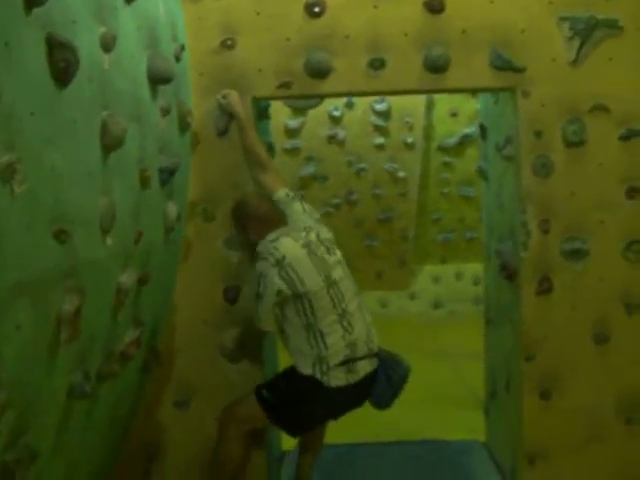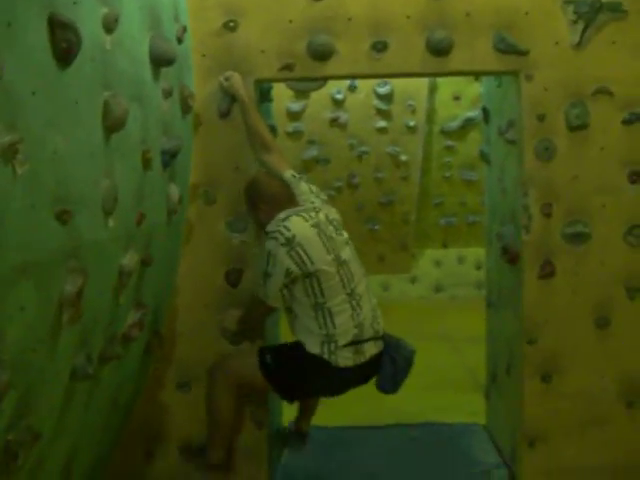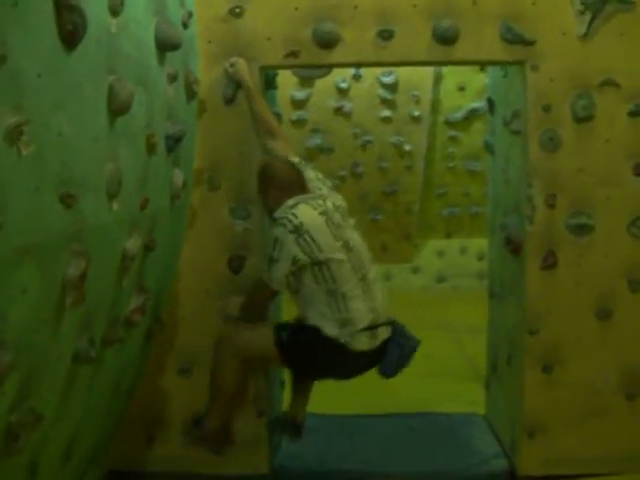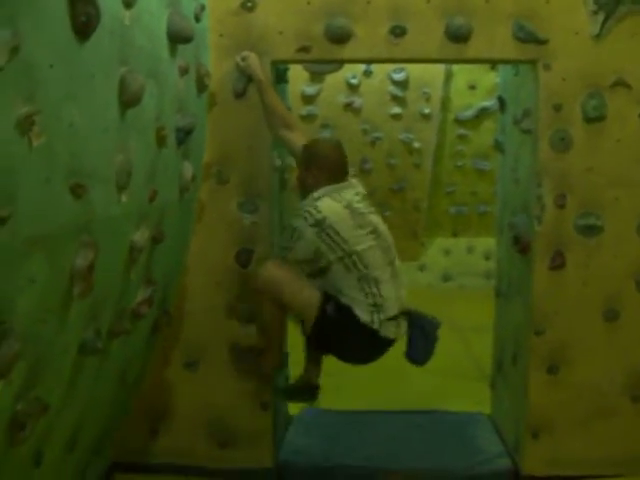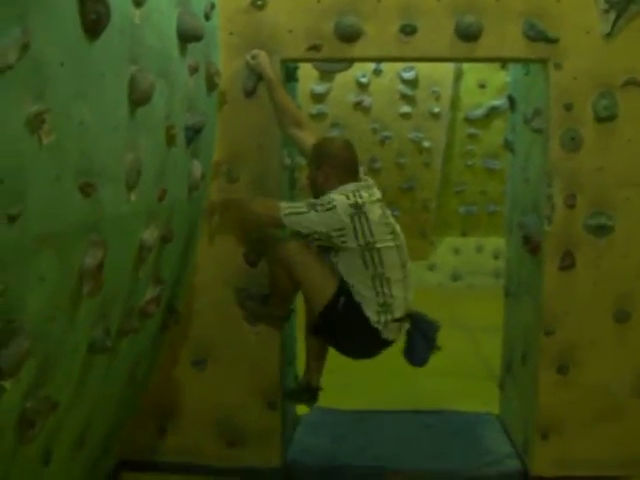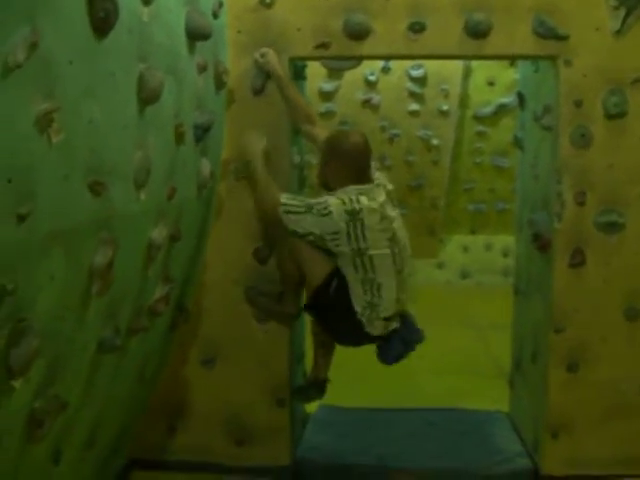
dt=0.2s
person 1, frame 1
left shoulder: (274, 261)
right shoulder: (308, 225)
left elbow: (262, 325)
right elbow: (265, 172)
right wrist: (242, 117)
left hip: (331, 383)
right hip: (365, 370)
left knee: (233, 419)
person 1, frame 2
left shoulder: (284, 239)
right shoulder: (317, 206)
left elbow: (264, 304)
right elbow: (271, 154)
left wrist: (240, 330)
right wrist: (244, 99)
left hip: (335, 364)
right hip: (370, 353)
left knee: (223, 372)
left ankle: (217, 456)
right ankle: (301, 427)
person 1, frame 3
left shoulder: (292, 226)
right shoulder: (322, 194)
left elbow: (268, 288)
right elbow: (275, 141)
left wrist: (244, 315)
right wrist: (249, 85)
left hip: (343, 348)
right hip: (374, 338)
left knee: (229, 342)
right knee: (305, 327)
left ankle: (216, 428)
right ankle: (295, 416)
person 1, frame 4
left shoulder: (316, 216)
right shoulder: (348, 188)
left elbow: (285, 268)
right elbow: (288, 130)
right wrist: (259, 78)
left hip: (365, 333)
right hip: (381, 322)
left knee: (269, 275)
right knee: (313, 289)
left ankle: (270, 356)
right ankle: (308, 380)
person 1, frame 5
left shoulder: (345, 207)
right shoulder: (357, 186)
left elbow: (266, 213)
right elbow: (299, 129)
left wrist: (230, 204)
right wrist: (270, 77)
left hip: (364, 328)
right hip: (375, 320)
left knee: (286, 244)
right knee: (316, 274)
left ankle: (275, 308)
right ankle: (310, 381)
person 1, frame 6
left shoulder: (342, 210)
right shoulder: (375, 181)
left elbow: (269, 205)
right elbow: (311, 126)
left wrist: (255, 156)
right wrist: (279, 75)
left hip: (356, 322)
right hip: (383, 317)
left ankle: (287, 303)
right ankle: (318, 376)
